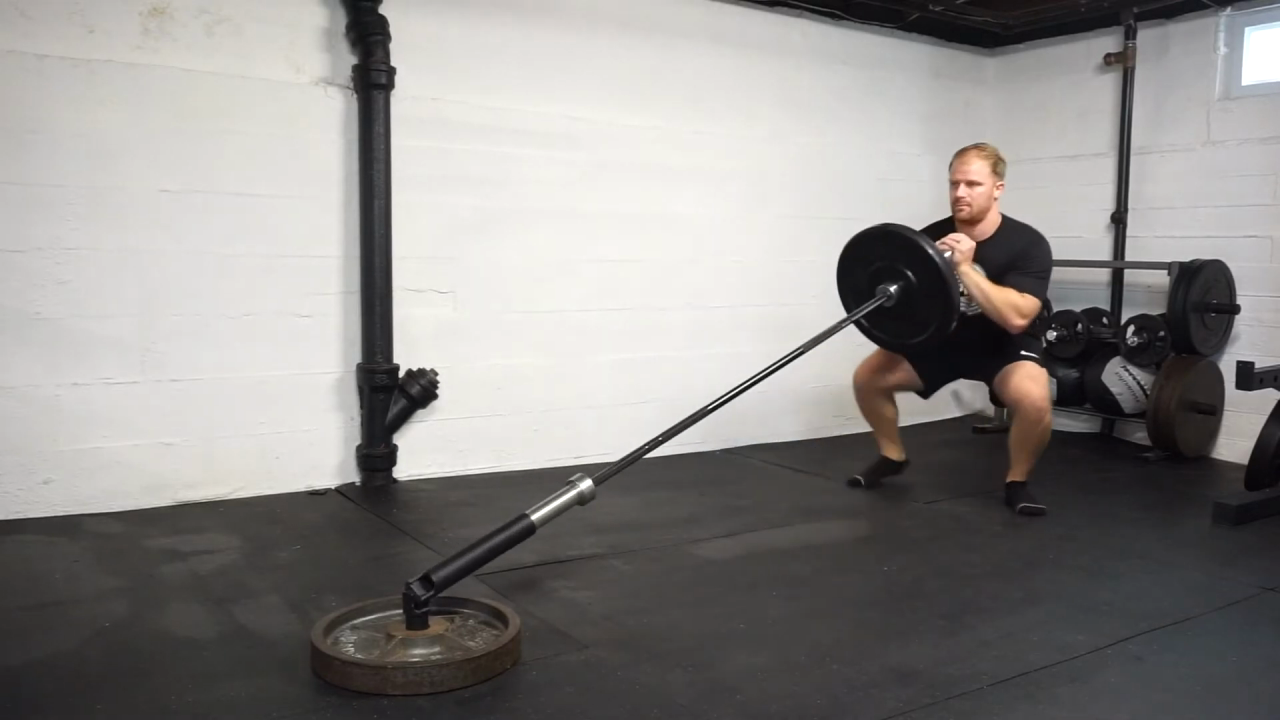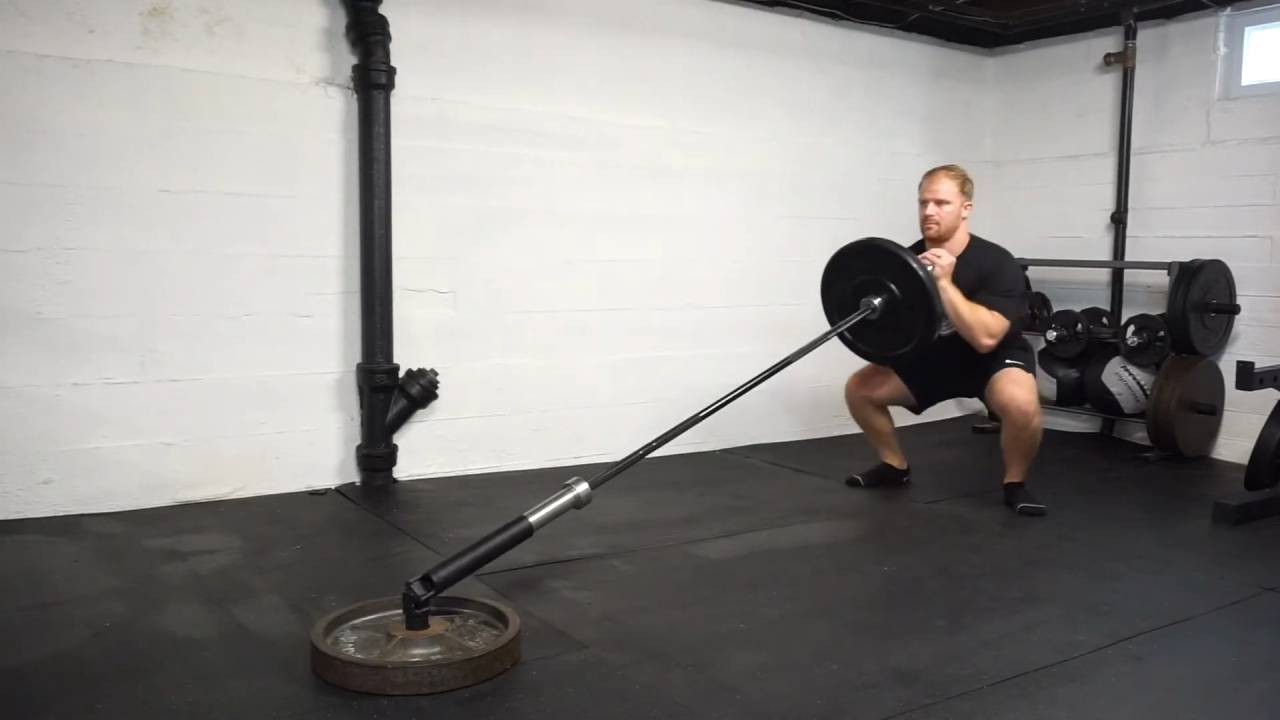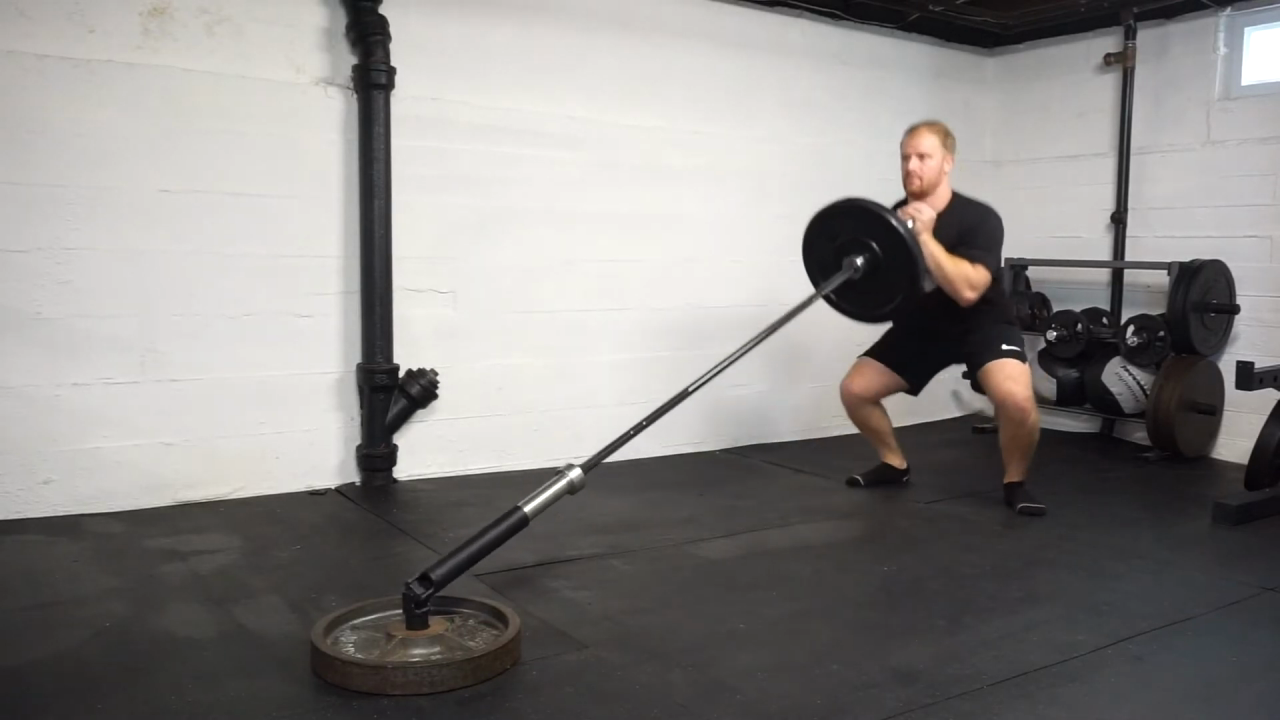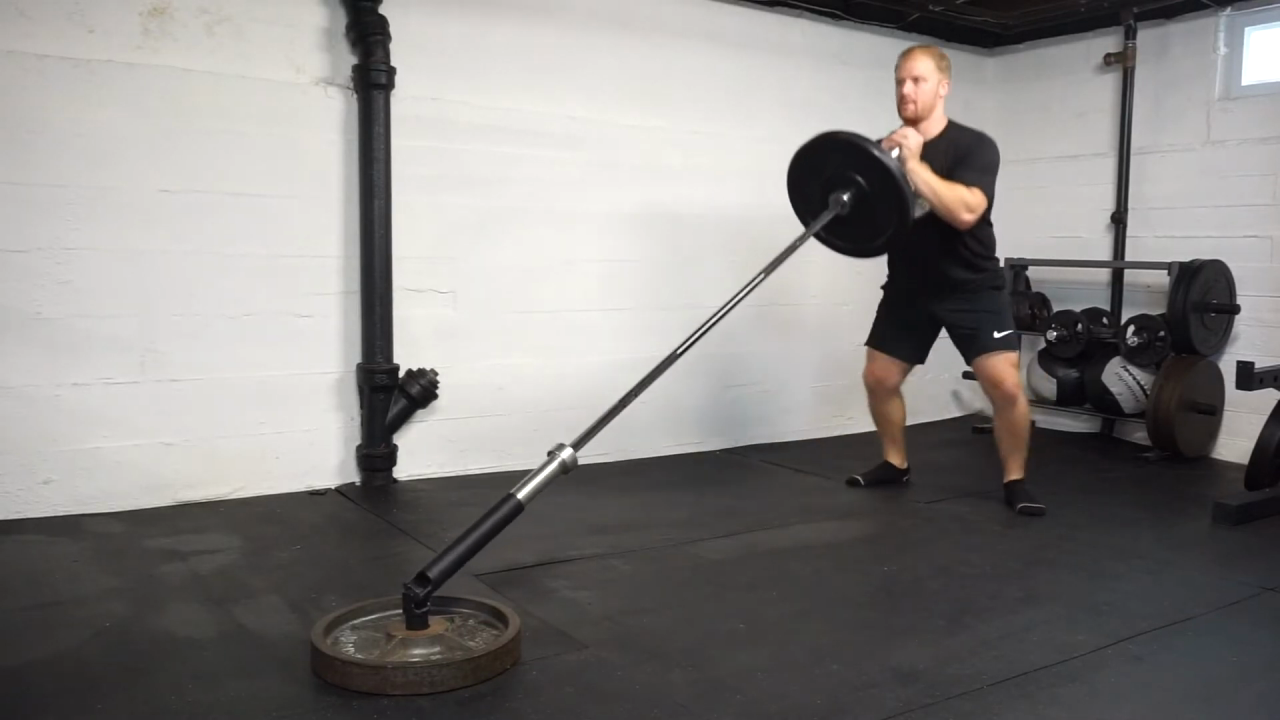
dt=0.3s
person 1, frame 1
left shoulder: (1026, 244)
right shoulder: (931, 238)
left elbow: (1016, 318)
left wrist: (964, 268)
left hip: (1003, 346)
right hip: (940, 337)
left knee: (1033, 399)
right knee: (868, 377)
left ankle: (1016, 482)
right ankle: (892, 455)
person 1, frame 2
left shoulder: (995, 264)
left elbow: (986, 337)
left wrist: (944, 283)
left hip: (995, 359)
right hip: (932, 357)
left knee: (1020, 404)
right knee: (860, 389)
left ankle: (1015, 483)
right ankle: (894, 465)
person 1, frame 3
left shoulder: (977, 218)
right shoulder: (895, 217)
left elbow: (968, 290)
left wrist: (925, 237)
left hip: (983, 327)
right hip: (920, 328)
left knee: (1016, 398)
right knee: (854, 389)
left ankle: (1015, 483)
right ankle: (895, 464)
person 1, frame 4
left shoulder: (973, 145)
right shoulder: (885, 150)
left elbow: (966, 212)
left wrist: (915, 165)
left hip: (972, 286)
right hip: (908, 285)
left knee: (1005, 384)
right knee: (879, 379)
left ankle: (1014, 481)
right ankle: (895, 464)
